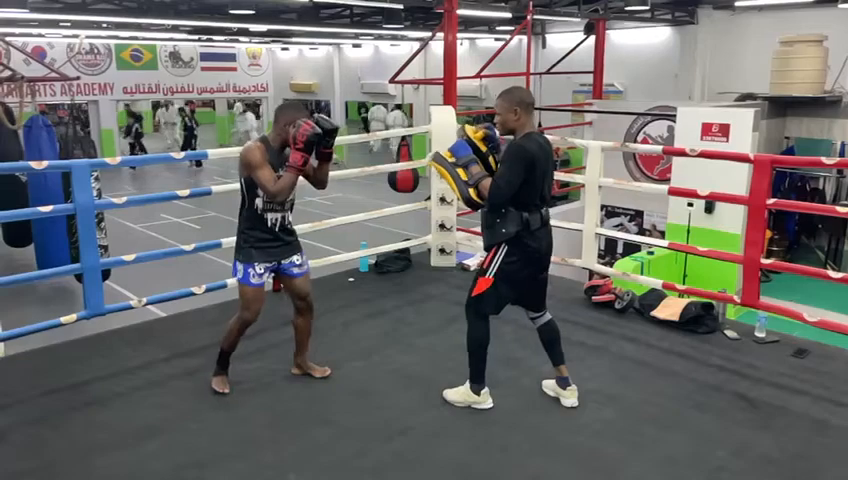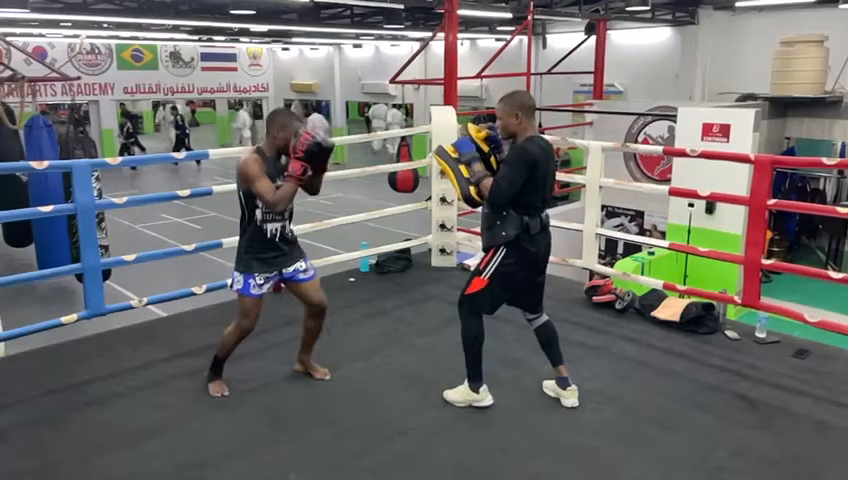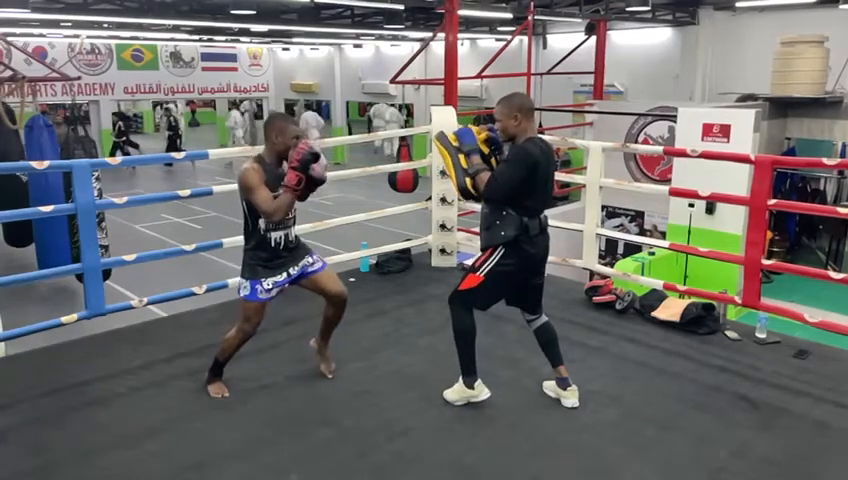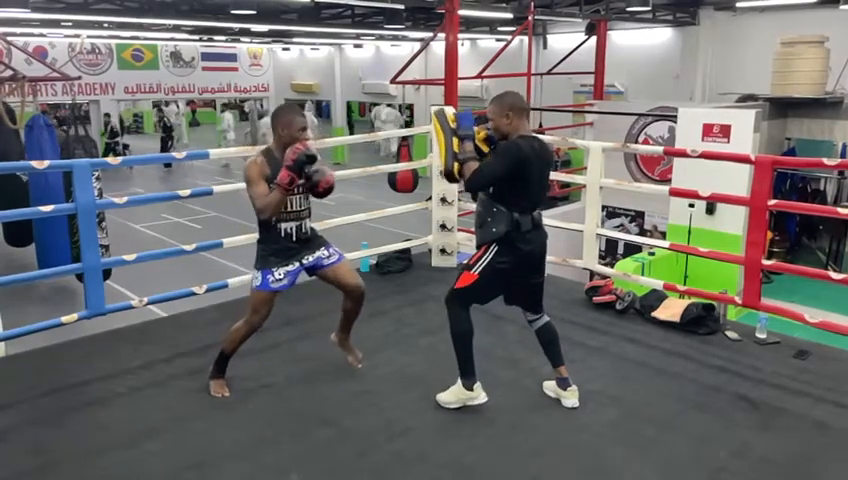
dt=0.7s
person 1, frame 1
left shoulder: (520, 149)
right shoulder: (542, 144)
left elbow: (496, 195)
left wrist: (470, 162)
left hip: (515, 243)
right hip: (537, 238)
left knee: (476, 308)
right knee: (536, 309)
left ankle: (477, 390)
right ankle: (564, 383)
person 1, frame 2
left shoulder: (523, 152)
right shoulder: (543, 148)
left elbow: (496, 196)
left wrist: (473, 160)
left hip: (514, 245)
right hip: (535, 241)
left knee: (469, 306)
right knee: (533, 311)
left ankle: (475, 388)
right ankle: (564, 384)
person 1, frame 3
left shoulder: (523, 153)
right shoulder: (542, 149)
left elbow: (491, 192)
left wrist: (472, 152)
right wrist: (498, 151)
left hip: (512, 246)
right hip: (533, 242)
left knee: (460, 302)
right knee: (532, 312)
left ankle: (471, 384)
right ankle: (564, 384)
person 1, frame 4
left shoulder: (514, 150)
right shoulder: (541, 150)
left elbow: (473, 182)
left wrist: (466, 140)
left hip: (507, 244)
right hip: (532, 240)
left knee: (457, 301)
right knee: (534, 311)
left ankle: (469, 386)
right ankle: (564, 384)
person 2, frame 1
left shoulder: (291, 150)
right shoulder: (254, 152)
left elbow: (320, 183)
right elbow: (276, 193)
left wrist: (324, 150)
right wrist: (300, 155)
left hip: (286, 241)
right hip: (254, 246)
left knee: (304, 302)
right knee: (249, 314)
left ankle: (301, 361)
right ankle: (220, 368)
person 2, frame 2
left shoulder: (287, 159)
right shoulder: (251, 163)
left elbow: (313, 190)
right elbow: (276, 203)
left wrist: (319, 163)
right wrist: (299, 164)
left hip: (288, 249)
right hip: (255, 257)
left knee: (318, 304)
right knee: (246, 323)
left ankle: (304, 359)
right ankle: (214, 373)
person 2, frame 3
left shoulder: (286, 164)
right shoulder: (251, 172)
left elbow: (298, 197)
right elbow: (274, 213)
left wrist: (310, 181)
right wrist: (297, 174)
left hip: (294, 251)
right hip: (262, 262)
left knee: (338, 295)
right knee: (247, 327)
left ankle: (322, 344)
right ankle: (214, 375)
person 2, frame 4
left shoulder: (300, 155)
right shoulder: (258, 165)
left elbow: (317, 176)
right elbow: (264, 211)
right wrist: (289, 173)
left hip: (310, 242)
right hip: (275, 252)
left knee: (356, 288)
right knee: (254, 320)
left ankle: (342, 337)
right ankle: (217, 371)
